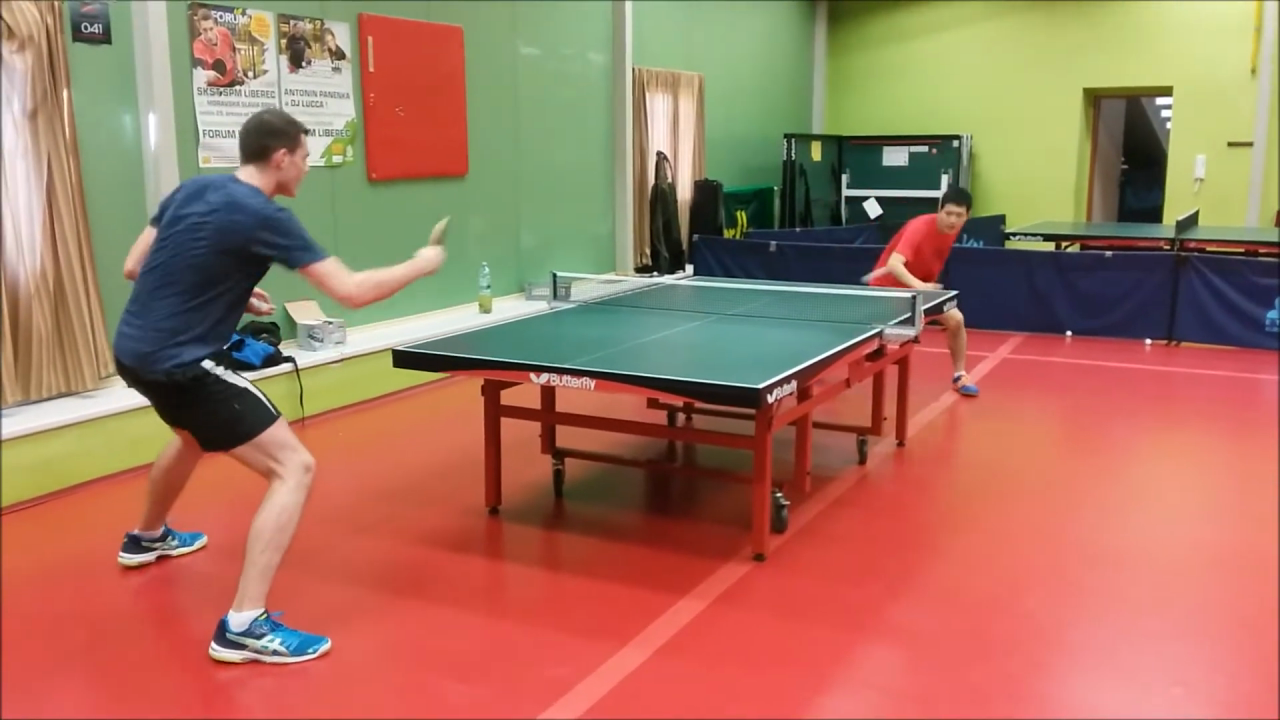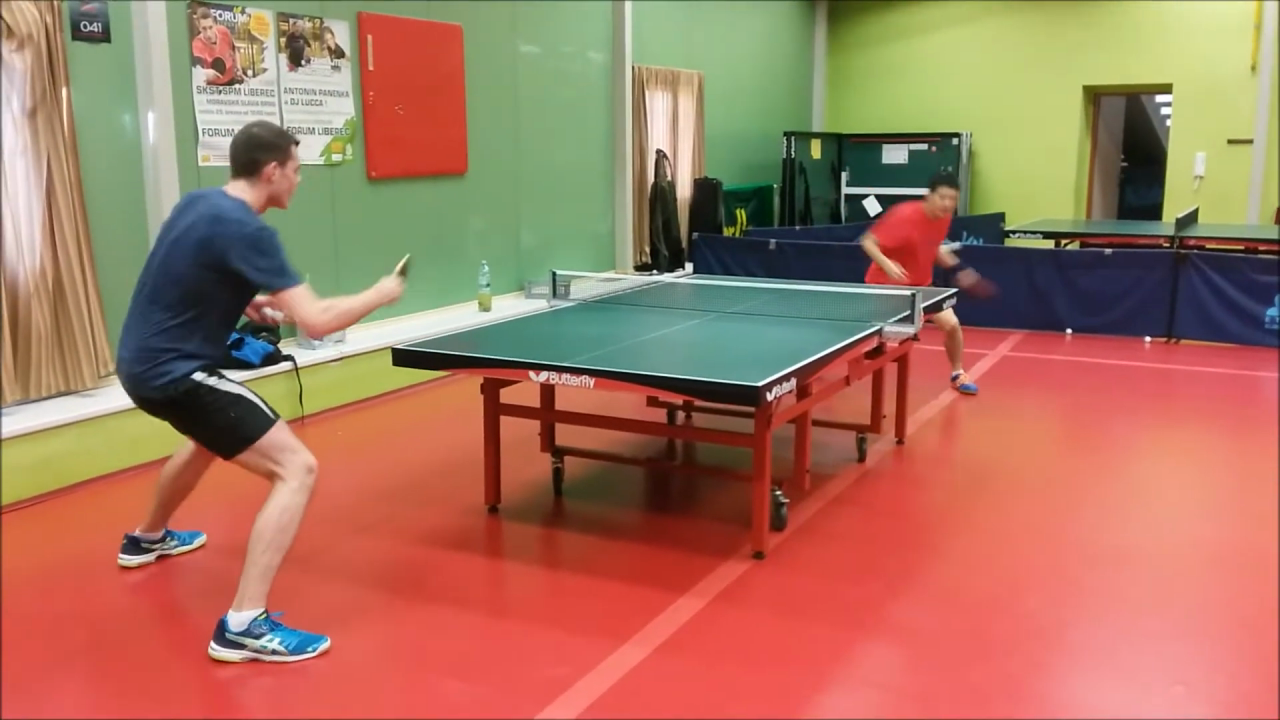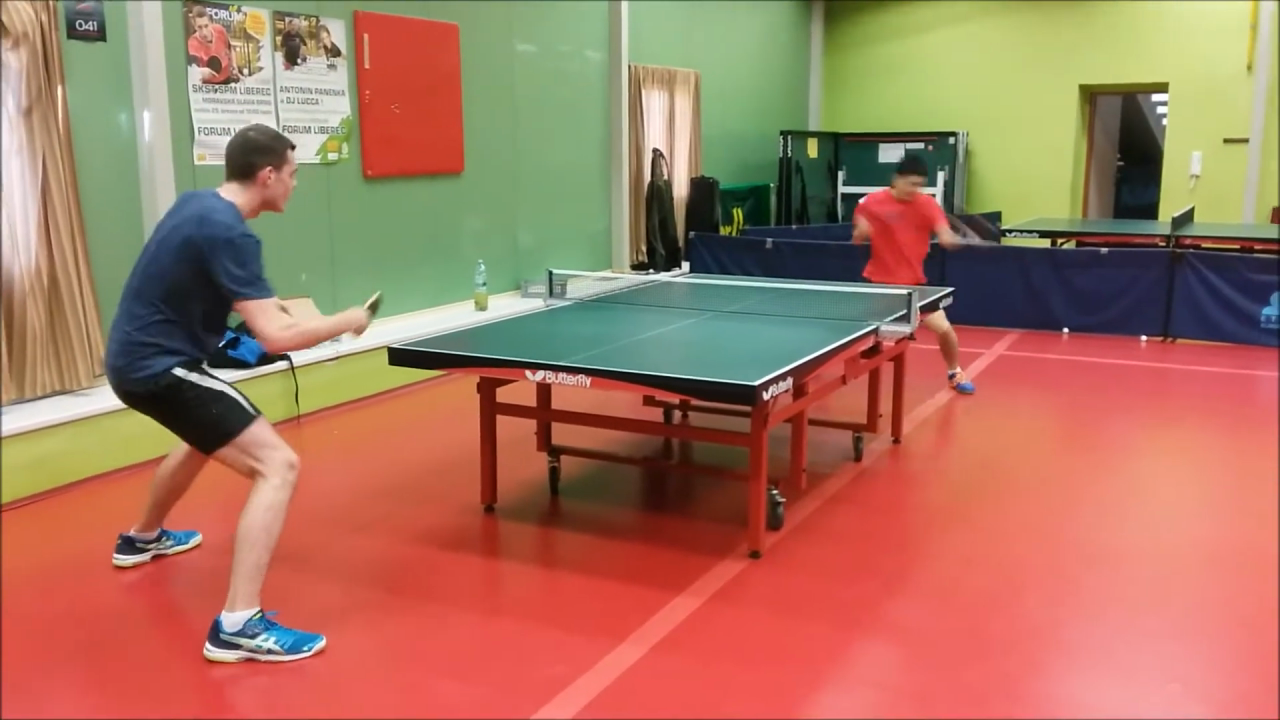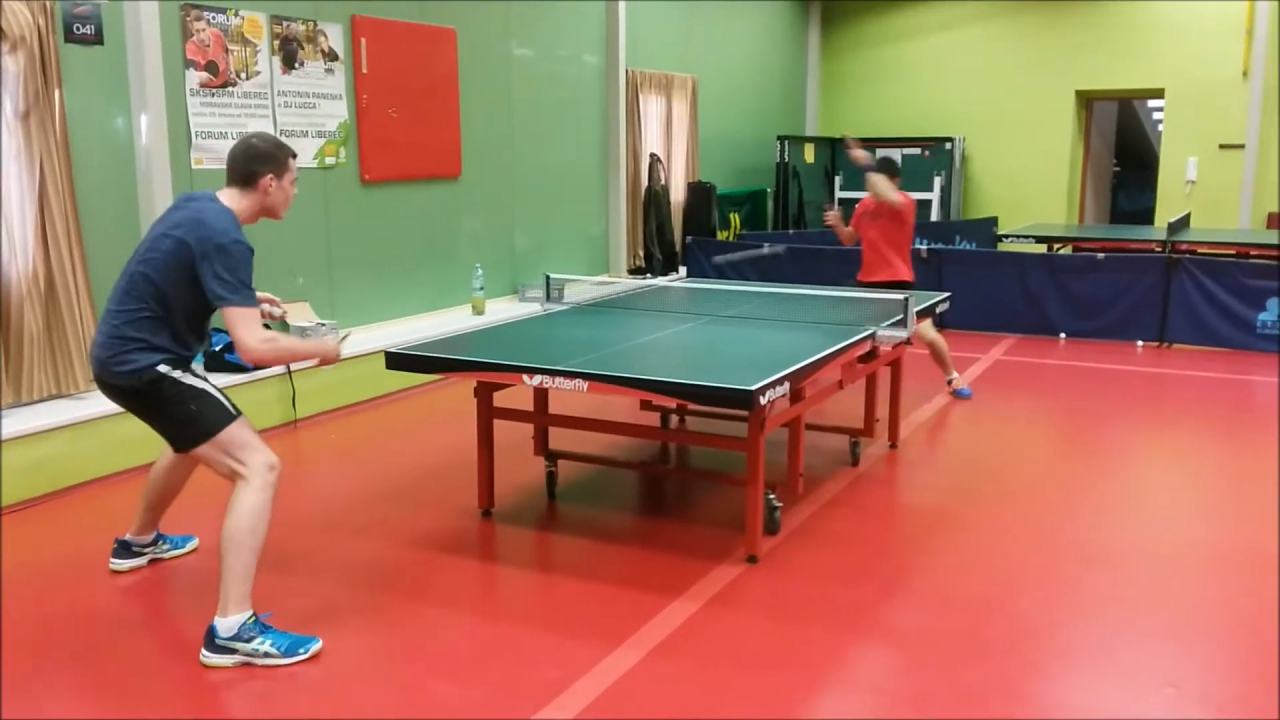
dt=0.1s
person 1, frame 1
left shoulder: (194, 188)
right shoulder: (267, 216)
left elbow: (134, 266)
right elbow: (350, 290)
right wrist: (420, 264)
left hip: (135, 347)
right hip: (176, 362)
left knee: (193, 437)
right knee: (292, 468)
left ankle: (145, 538)
right ankle: (242, 626)
person 1, frame 2
left shoulder: (197, 203)
right shoulder: (247, 232)
right elbow: (315, 322)
right wrist: (382, 293)
left hip: (140, 361)
right hip: (174, 374)
left knee: (212, 438)
right knee: (296, 469)
left ankle: (146, 537)
right ankle: (243, 625)
person 1, frame 3
left shoulder: (196, 205)
right shoulder: (230, 235)
right elbow: (277, 336)
left wrist: (249, 296)
right wrist: (347, 320)
left hip: (135, 357)
right hip: (157, 368)
left knee: (212, 433)
right knee: (277, 466)
left ankle: (142, 536)
right ankle: (236, 625)
person 1, frame 4
left shoulder: (195, 205)
right shoulder: (224, 240)
right elbow: (253, 348)
left wrist: (242, 301)
right wrist: (320, 347)
left hip: (120, 352)
right hip: (141, 363)
left knee: (196, 436)
right knee: (257, 467)
left ankle: (139, 540)
right ankle: (231, 629)
person 2, frame 1
left shoulder: (951, 230)
right shoulder: (919, 229)
right elbow: (894, 265)
right wrist: (918, 284)
left hip: (922, 286)
right hip: (890, 287)
left knee: (956, 321)
left ankle: (959, 376)
person 2, frame 2
left shoulder: (944, 217)
right shoulder: (902, 214)
right elbow: (868, 242)
left wrist: (957, 267)
right wrist: (885, 264)
left hip: (919, 285)
right hip: (884, 283)
left knee: (952, 325)
left ankle: (958, 374)
person 2, frame 3
left shoulder: (927, 204)
right shoulder: (872, 201)
left elbow: (947, 239)
right elbow: (858, 236)
left wrist: (952, 238)
right wrist: (860, 229)
left hip: (912, 280)
right hip: (877, 279)
left knee: (943, 328)
left ankle: (955, 372)
person 2, frame 4
left shoulder: (903, 203)
right shoulder: (865, 205)
left elbow: (888, 198)
right elbow: (848, 240)
left wrist: (867, 165)
right wrist: (838, 225)
left hip: (898, 281)
right hip: (867, 280)
left knee: (928, 335)
left ankle: (952, 377)
